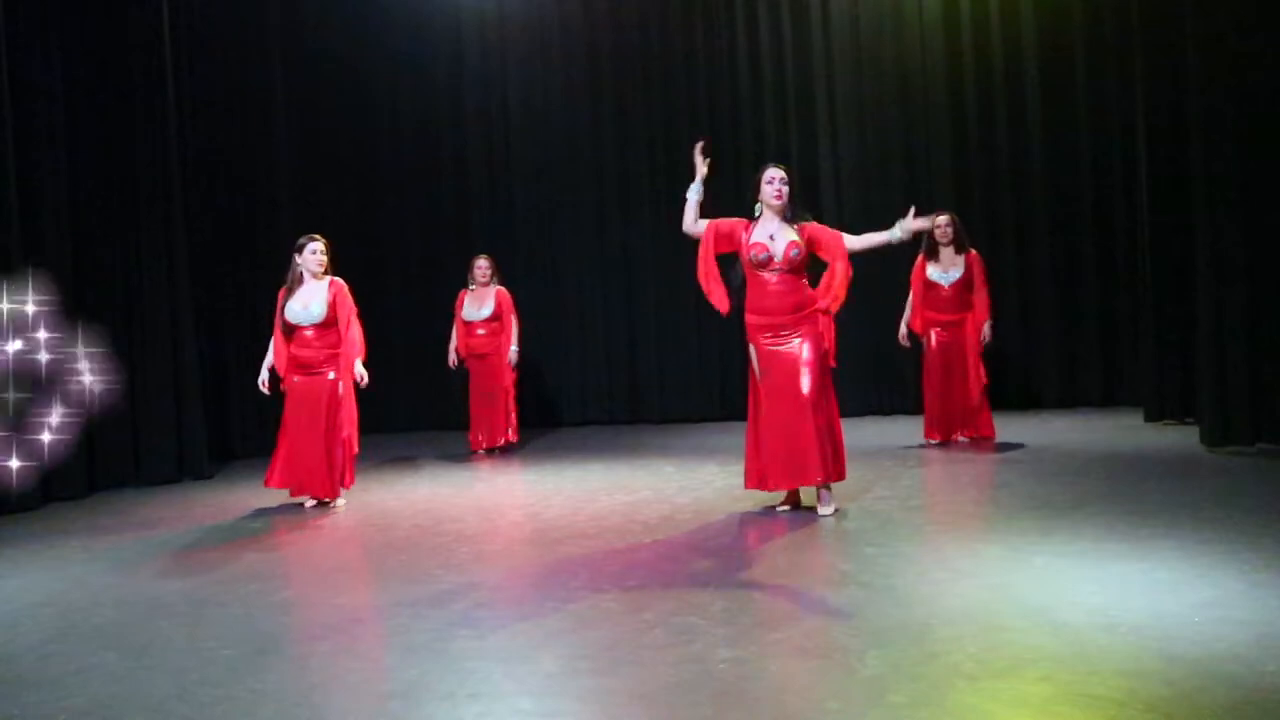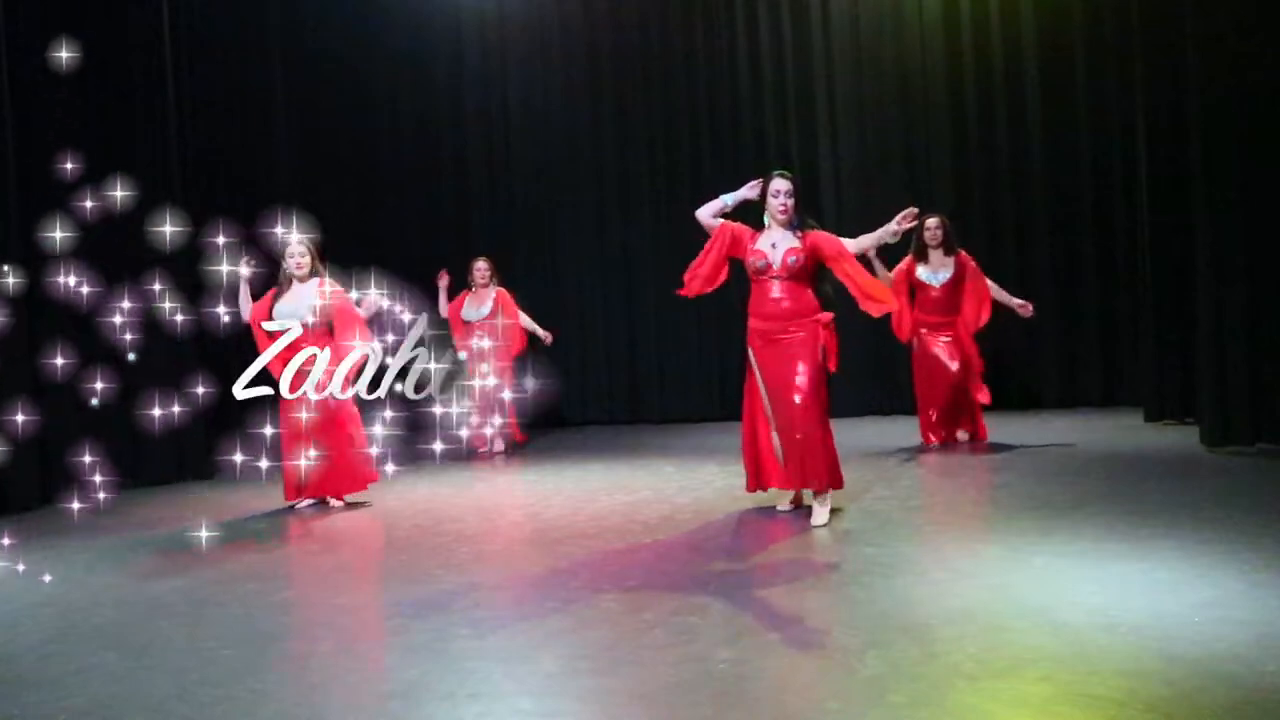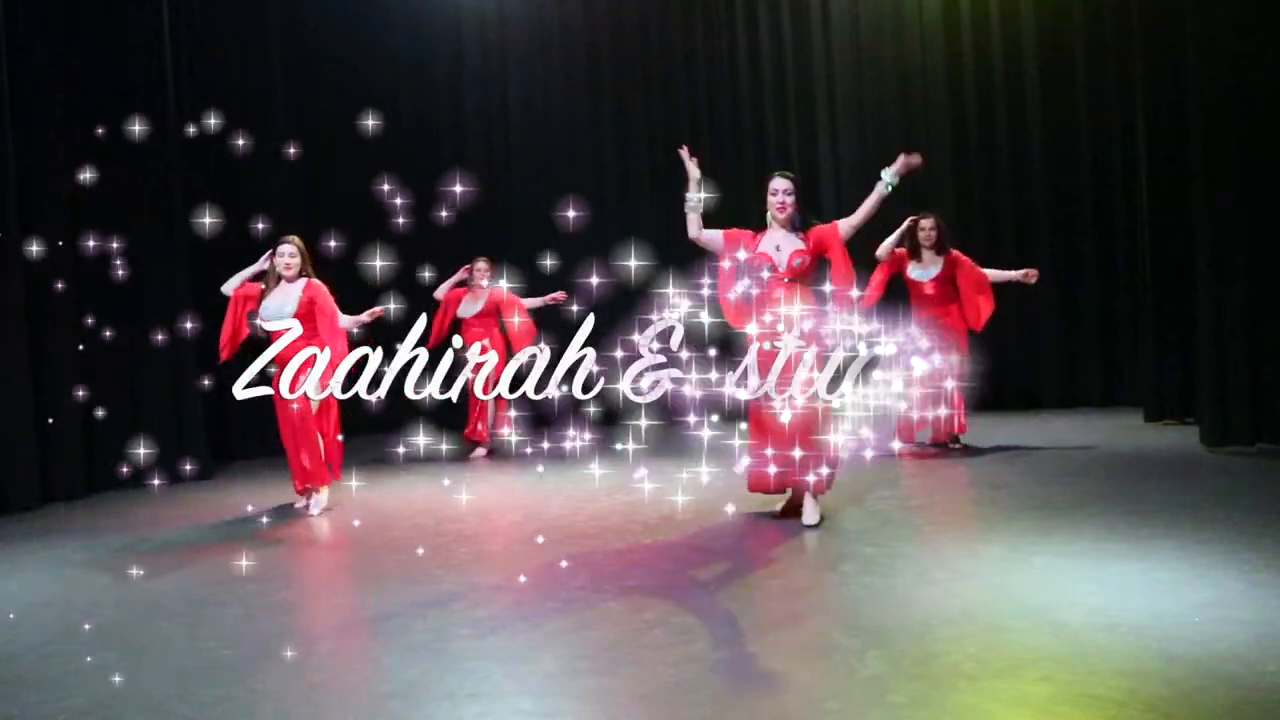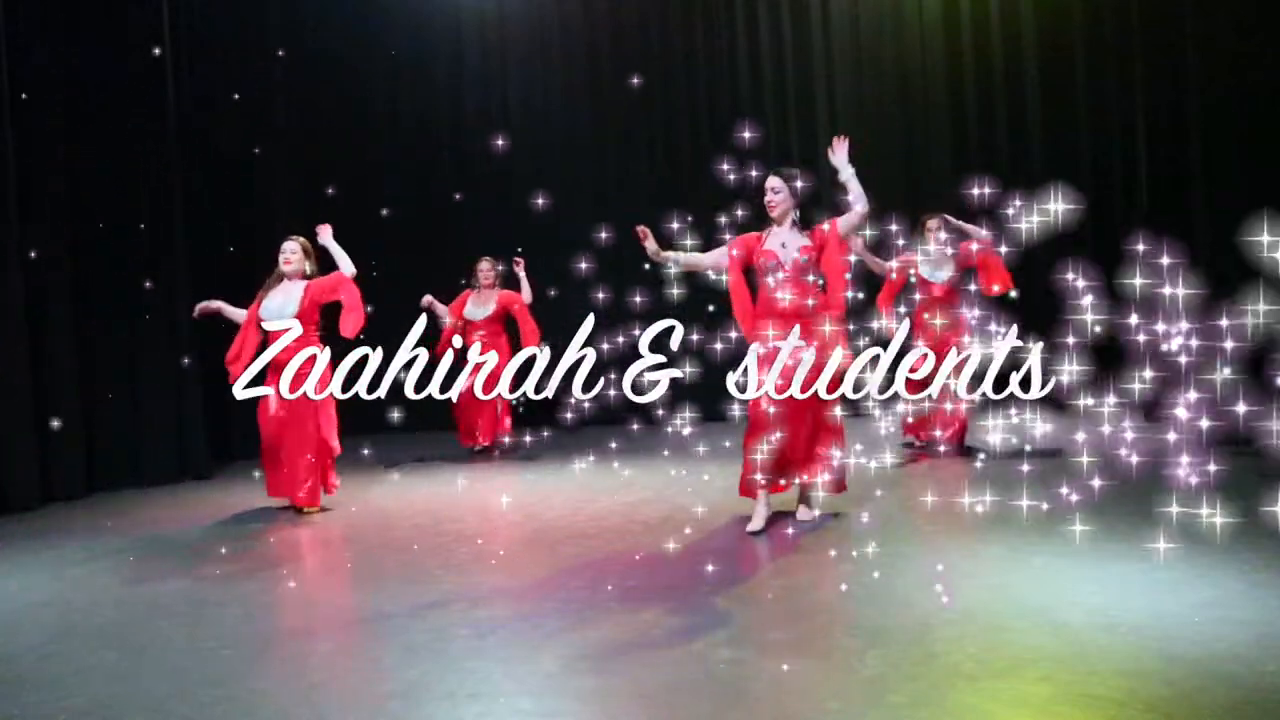
dt=0.4s
person 1, frame 1
left shoulder: (805, 232)
right shoulder: (740, 230)
left elbow: (852, 243)
right elbow: (690, 227)
left wrist: (897, 232)
right wrist: (699, 182)
left hip: (803, 326)
right hip: (763, 331)
left knee: (810, 399)
right knee: (774, 405)
left ankle: (823, 483)
right ankle: (789, 485)
person 1, frame 2
left shoulder: (810, 239)
right shoulder: (746, 238)
left elbow: (853, 247)
right elbow: (702, 216)
left wrist: (885, 232)
right wrist: (739, 196)
left hip: (803, 334)
right hip: (763, 338)
left knee: (804, 408)
right knee: (771, 414)
left ankle: (820, 493)
right ankle: (793, 488)
person 1, frame 3
left shoulder: (813, 238)
right shoulder: (746, 241)
left elbow: (854, 221)
right elbow: (695, 233)
left wrist: (889, 178)
right wrist: (695, 186)
left hip: (805, 333)
right hip: (766, 337)
left knee: (804, 411)
right knee: (772, 415)
left ankle: (809, 492)
right ankle: (791, 489)
person 1, frame 4
left shoulder: (819, 236)
right shoulder: (753, 243)
left elbow: (860, 212)
right elbow: (705, 260)
left wrist: (844, 169)
right wrist: (661, 254)
left hip: (812, 335)
right hip: (770, 336)
left knee: (813, 415)
right knee: (767, 414)
left ankle: (807, 495)
right ankle: (763, 503)
person 2, frame 1
left shoulder: (336, 286)
right shoulder: (287, 292)
left elbow: (350, 329)
right elbow: (279, 334)
left wrist: (357, 363)
right wrist: (265, 367)
left hip: (332, 370)
right hip: (298, 373)
left knee: (335, 430)
right knee: (302, 431)
left ankle: (336, 490)
right ankle: (312, 489)
person 2, frame 2
left shoulder: (326, 287)
right shoulder: (278, 294)
left elbow: (353, 317)
right elbow: (250, 317)
left wrist: (367, 309)
right wrist: (244, 281)
right hip: (292, 372)
left knee: (331, 428)
right knee: (297, 432)
left ankle: (336, 489)
right ankle: (309, 490)
person 2, frame 3
left shoulder: (313, 287)
right shoulder: (266, 291)
left elbow: (336, 321)
right elbow: (227, 290)
left wrist: (361, 319)
right wrist: (256, 268)
left hip: (312, 365)
right hip: (284, 369)
left knee: (305, 423)
right knee: (292, 430)
left ankle: (320, 485)
right ankle: (306, 488)
person 2, frame 4
left shoulder: (314, 287)
right shoulder: (269, 291)
left elbow: (349, 274)
right elbow: (249, 319)
left wrist: (330, 244)
right wrist: (218, 306)
left hip: (308, 369)
right hip: (278, 372)
left knee: (306, 432)
right knee: (273, 430)
left ankle: (309, 494)
right ankle: (288, 487)
person 3, frame 1
left shoulder: (970, 257)
right shoulder: (924, 259)
left elbow: (981, 292)
right elbow: (915, 294)
left wrist: (986, 321)
right wrist: (904, 323)
left hip: (964, 325)
right hip: (934, 326)
left knee: (965, 377)
right knee: (937, 377)
left ankle: (967, 430)
right ankle: (939, 431)
person 3, frame 2
left shoulder: (960, 258)
right shoulder: (913, 262)
left elbow: (983, 284)
right elbow: (890, 283)
left wrist: (1013, 302)
right wrist: (874, 258)
left hip: (953, 328)
right hip: (924, 329)
left knee: (958, 374)
right knee: (929, 379)
left ankle: (963, 427)
right ankle: (935, 433)
person 3, frame 3
left shoulder: (951, 257)
right shoulder: (904, 257)
left elbow: (982, 275)
right elbow: (880, 255)
left wrist: (1016, 275)
right wrist: (901, 230)
left hip: (949, 324)
right hip: (922, 325)
left knee: (948, 375)
right knee: (925, 378)
left ankle: (950, 432)
right ankle: (931, 432)
person 3, frame 4
left shoulder: (959, 255)
right shoulder: (914, 260)
left elbow: (987, 242)
right elbow: (883, 269)
left wrist: (956, 224)
right wrist: (862, 252)
left hip: (953, 327)
right hip: (925, 326)
left knee: (953, 380)
right knee: (920, 376)
left ankle: (952, 435)
right ankle: (917, 432)
person 4, frame 1
left shoulder: (500, 293)
right shoulder: (464, 296)
left elbow: (511, 321)
right elbow: (457, 325)
left wrist: (513, 348)
right wrist: (452, 349)
left hip: (497, 352)
right hip: (474, 354)
left knee: (499, 395)
right knee: (479, 397)
left ankle: (501, 441)
right ankle: (482, 442)
person 4, frame 2
left shoulder: (499, 294)
right shoulder: (465, 296)
left elbow: (517, 315)
right elbow: (446, 313)
left wrist: (539, 331)
right wrist: (442, 289)
left hip: (496, 351)
right hip: (475, 353)
left knee: (496, 393)
right knee: (480, 396)
left ankle: (500, 437)
right ankle: (484, 439)
person 4, frame 3
left shoulder: (497, 293)
right shoulder: (462, 294)
left elbow: (521, 304)
right elbow: (438, 295)
left wrist: (545, 299)
right wrist: (457, 277)
left hip: (491, 347)
right hip: (471, 350)
left knee: (486, 391)
right knee: (477, 393)
left ankle: (483, 441)
right ankle: (481, 437)
person 4, frame 4
left shoulder: (503, 296)
right shoulder: (467, 296)
left elbow: (525, 300)
right elbow: (447, 314)
left wrist: (521, 274)
right wrist: (431, 302)
left hip: (495, 351)
left knee: (494, 394)
right knee: (469, 395)
left ankle: (493, 440)
right ankle: (479, 438)
